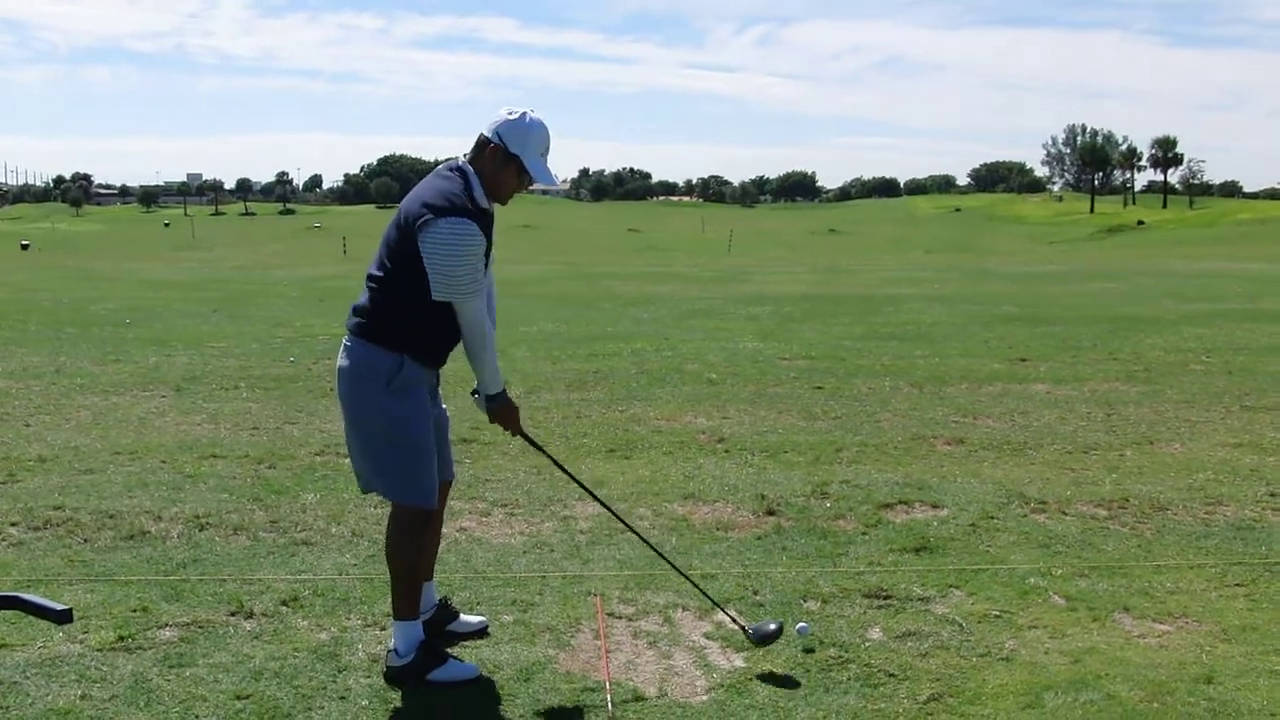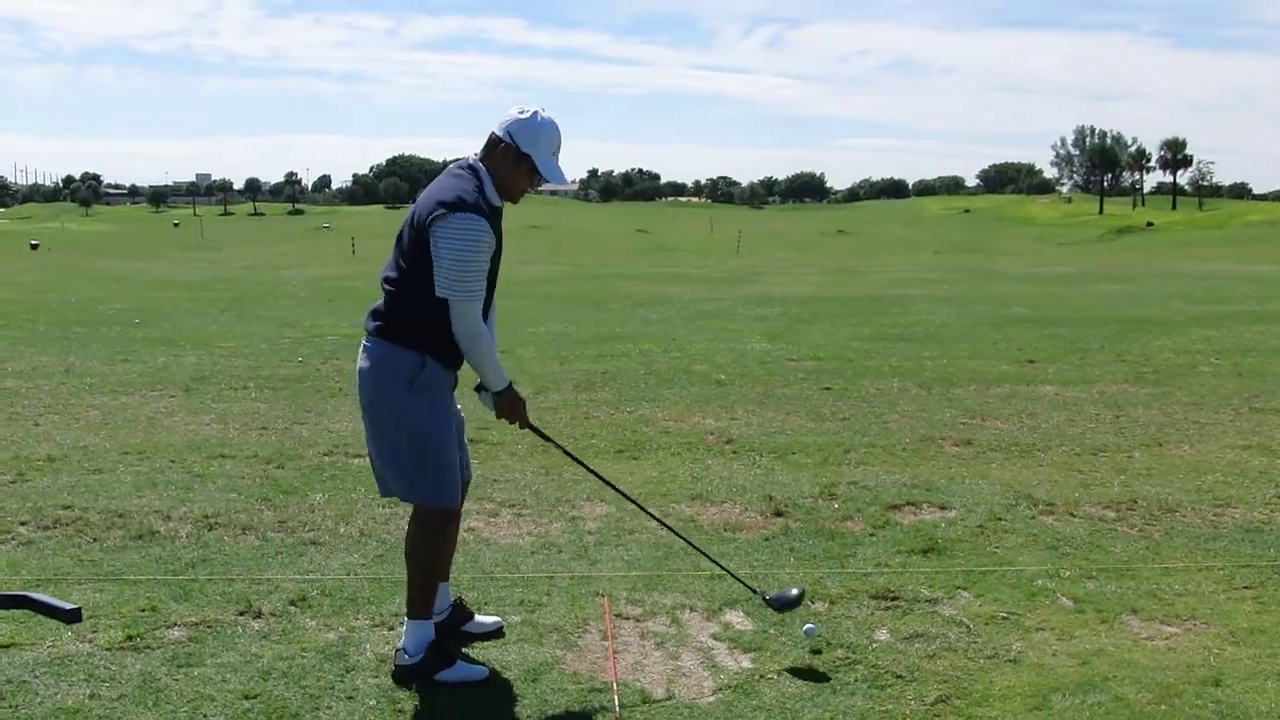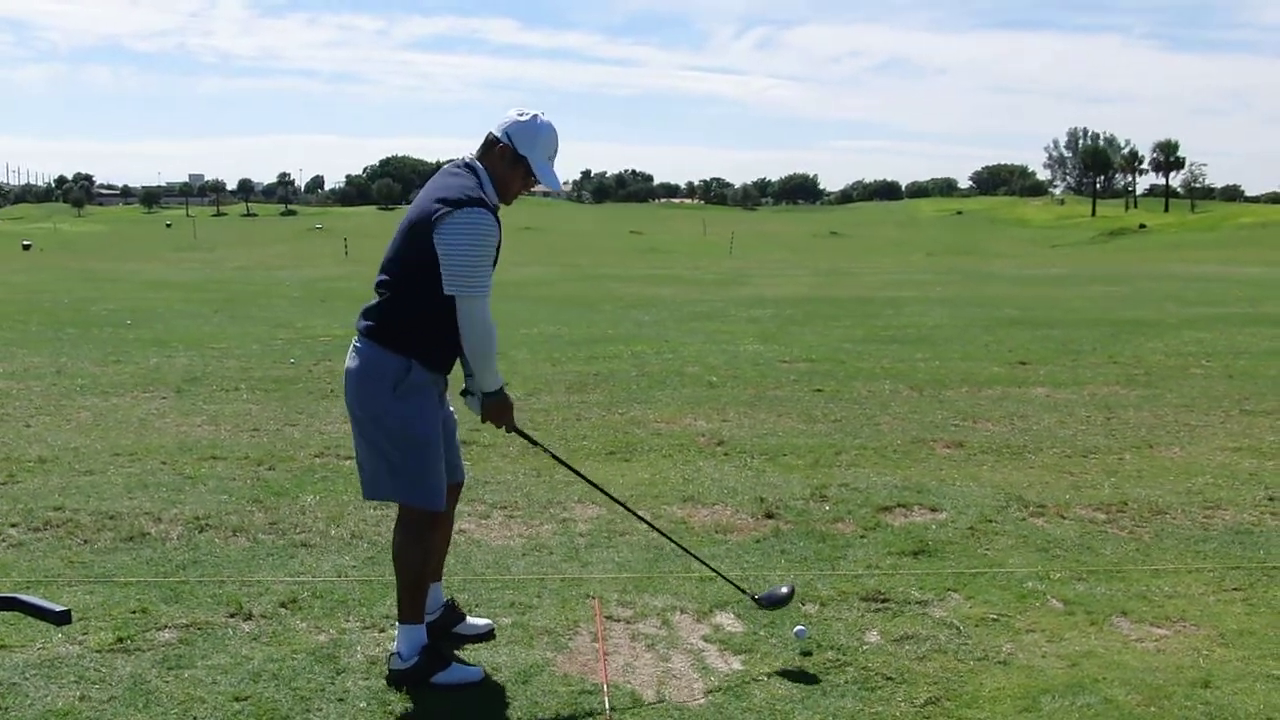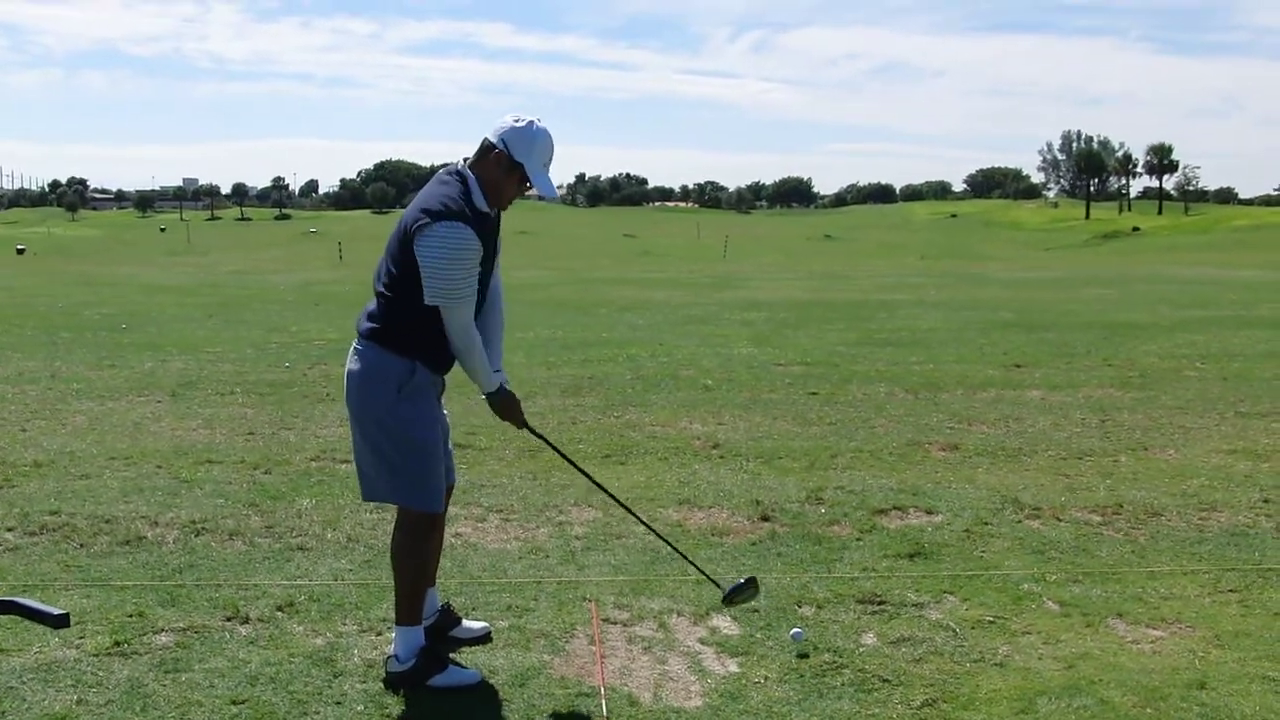
dt=0.4s
person 1, frame 1
left shoulder: (470, 198)
right shoulder: (453, 218)
left elbow: (482, 295)
right elbow: (472, 318)
left wrist: (490, 384)
right wrist: (494, 392)
left hip: (409, 364)
right hip: (385, 366)
left knee: (435, 488)
right knee: (415, 502)
left ankle: (426, 607)
right ankle: (407, 649)
person 1, frame 2
left shoulder: (469, 190)
right shoulder: (466, 215)
left elbow: (474, 309)
right elbow: (466, 322)
left wrist: (491, 383)
right wrist: (500, 387)
left hip: (424, 365)
right hip: (405, 368)
left knee: (450, 491)
right knee: (436, 503)
left ankle: (440, 608)
right ankle: (417, 648)
person 1, frame 3
left shoulder: (462, 189)
right shoulder: (470, 214)
left elbow: (467, 308)
right elbow: (472, 317)
left wrist: (477, 383)
right wrist: (490, 389)
left hip: (416, 367)
right hip: (393, 370)
left knee: (445, 490)
right knee: (422, 505)
left ankle: (432, 609)
right ankle: (411, 653)
person 1, frame 4
left shoulder: (475, 203)
right shoulder: (451, 223)
left elbow: (489, 293)
right elbow: (459, 324)
left wrist: (497, 376)
right wrist: (492, 389)
left hip: (412, 370)
right hip: (392, 373)
left knee: (436, 495)
right knee: (420, 507)
left ankle: (428, 613)
right ankle: (408, 654)
